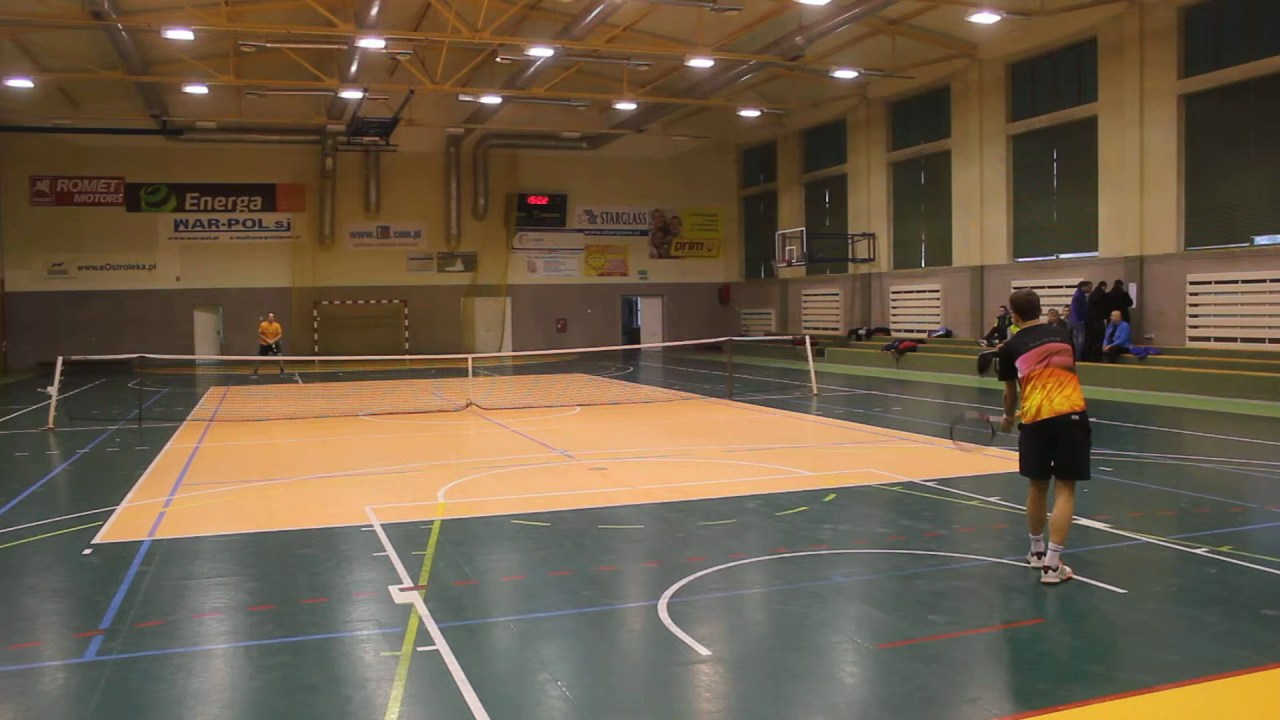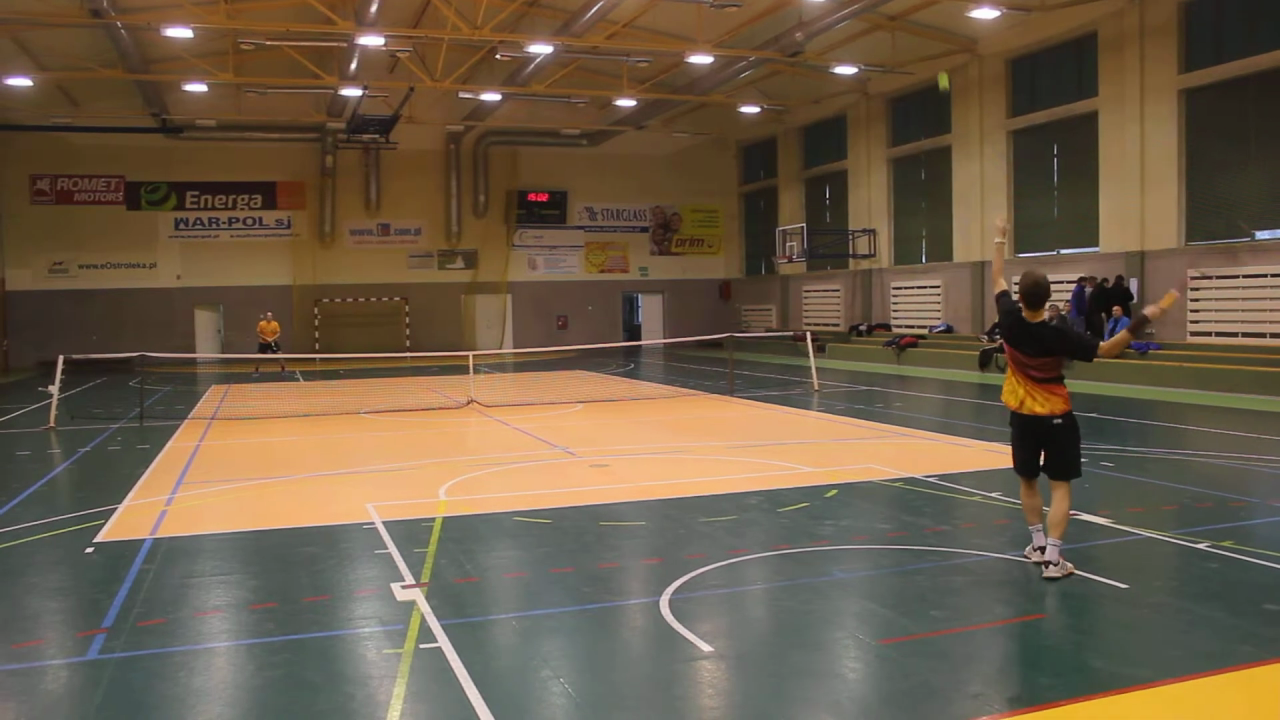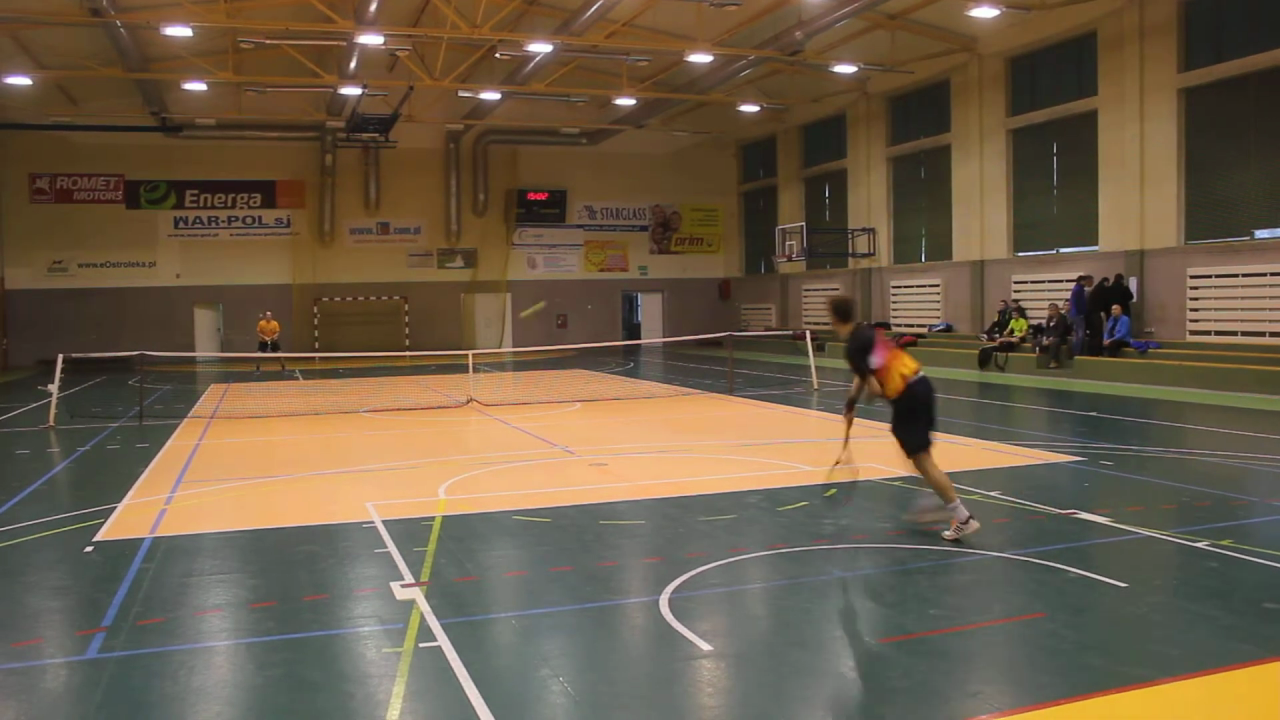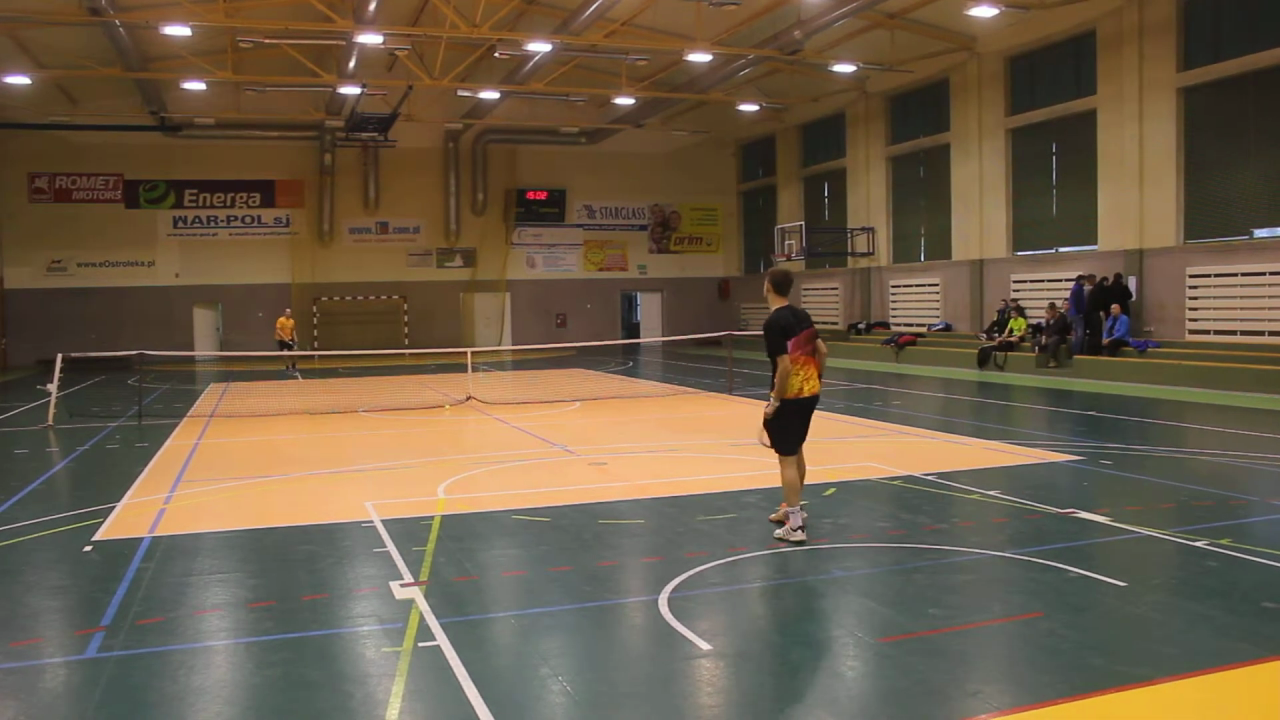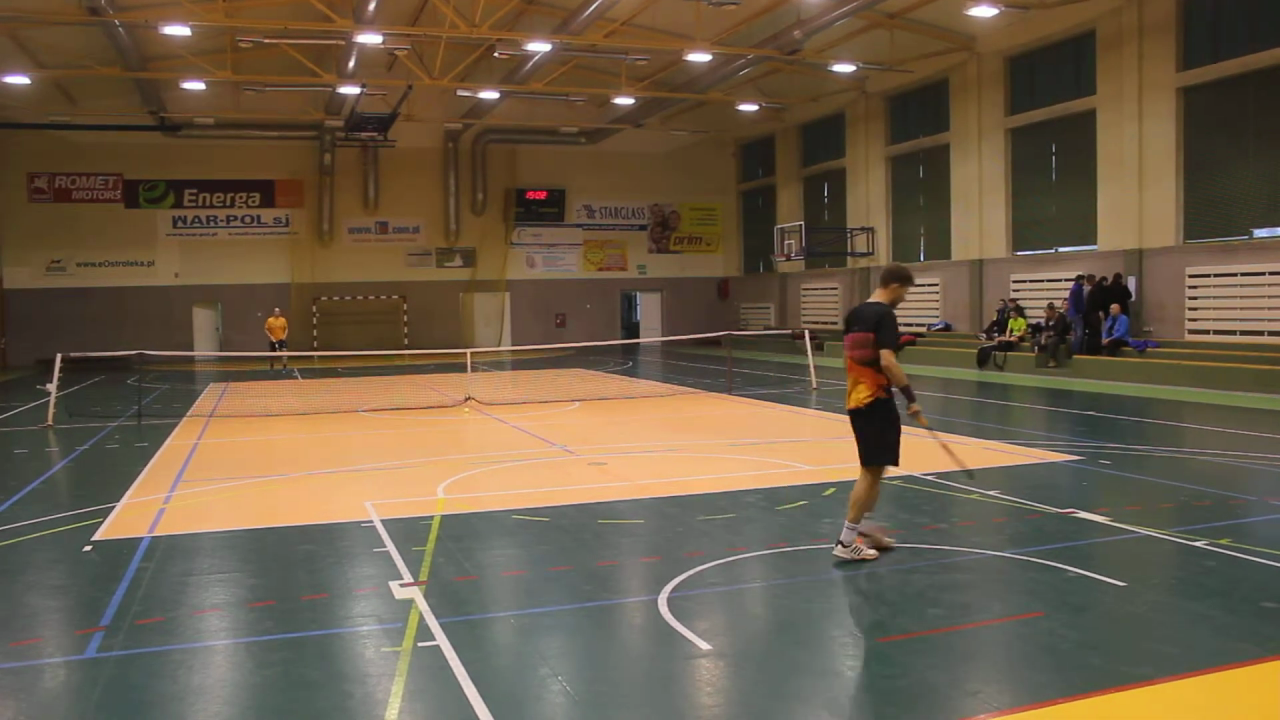
dt=1s
person 1, frame 1
left shoulder: (1011, 347)
right shoulder: (1062, 335)
left elbow: (1011, 393)
left wrist: (1008, 416)
left hip: (1036, 419)
right hip: (1071, 414)
left knee: (1038, 486)
right knee: (1065, 489)
left ankle: (1037, 551)
right ankle: (1052, 565)
person 1, frame 2
left shoulder: (1010, 322)
right shoulder: (1061, 336)
left elbow: (997, 280)
right elbow: (1108, 350)
left wrist: (1000, 240)
right wrist: (1141, 320)
left hip: (1023, 417)
right hip: (1057, 417)
left knee: (1028, 482)
right knee: (1060, 487)
left ankle: (1039, 544)
right ankle: (1052, 557)
person 1, frame 3
left shoulder: (854, 347)
right shoulder: (865, 332)
left elbow: (874, 388)
left wrist: (857, 399)
right wrist: (852, 397)
left hip: (907, 396)
right hip: (919, 385)
left knee: (922, 462)
left ankle: (963, 519)
right ankle: (941, 500)
person 1, frame 4
left shoulder: (774, 323)
right shoulder: (802, 315)
left elbow: (783, 366)
right elbow: (822, 351)
left wrist: (774, 401)
left hip: (790, 397)
right hip: (810, 392)
left knee: (787, 458)
right knee: (796, 452)
left ankle: (794, 525)
right ankle: (793, 508)
person 1, frame 5
left shoulder: (855, 314)
right shoulder: (885, 315)
right elbow: (886, 362)
right wrist: (910, 397)
left hip: (859, 399)
right hip: (876, 402)
left knee: (874, 467)
right knee: (872, 471)
left ankle: (863, 526)
right ankle: (847, 541)
